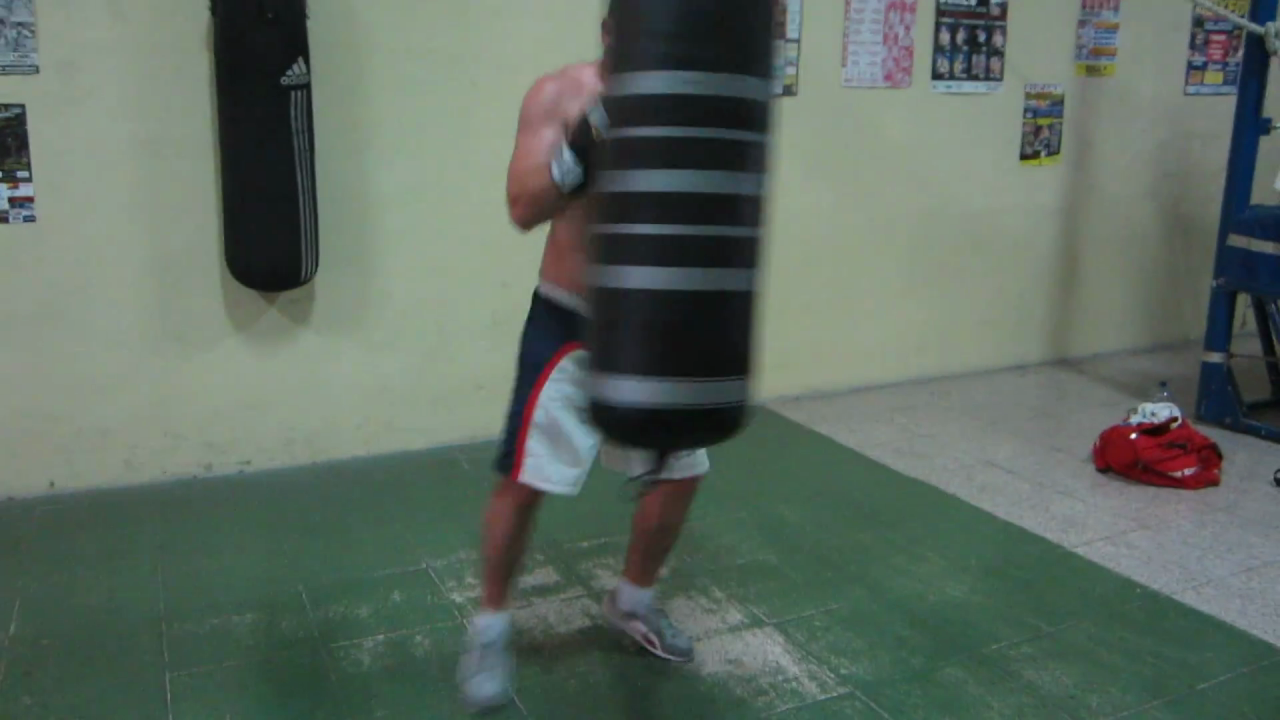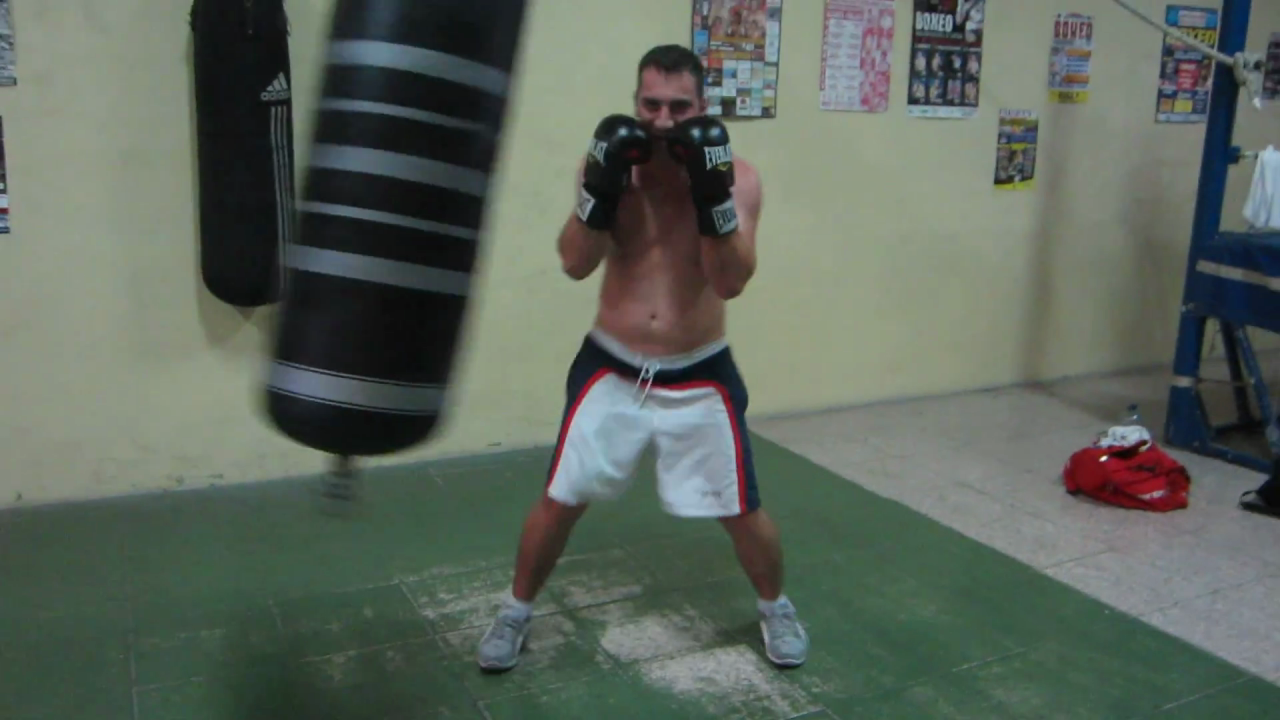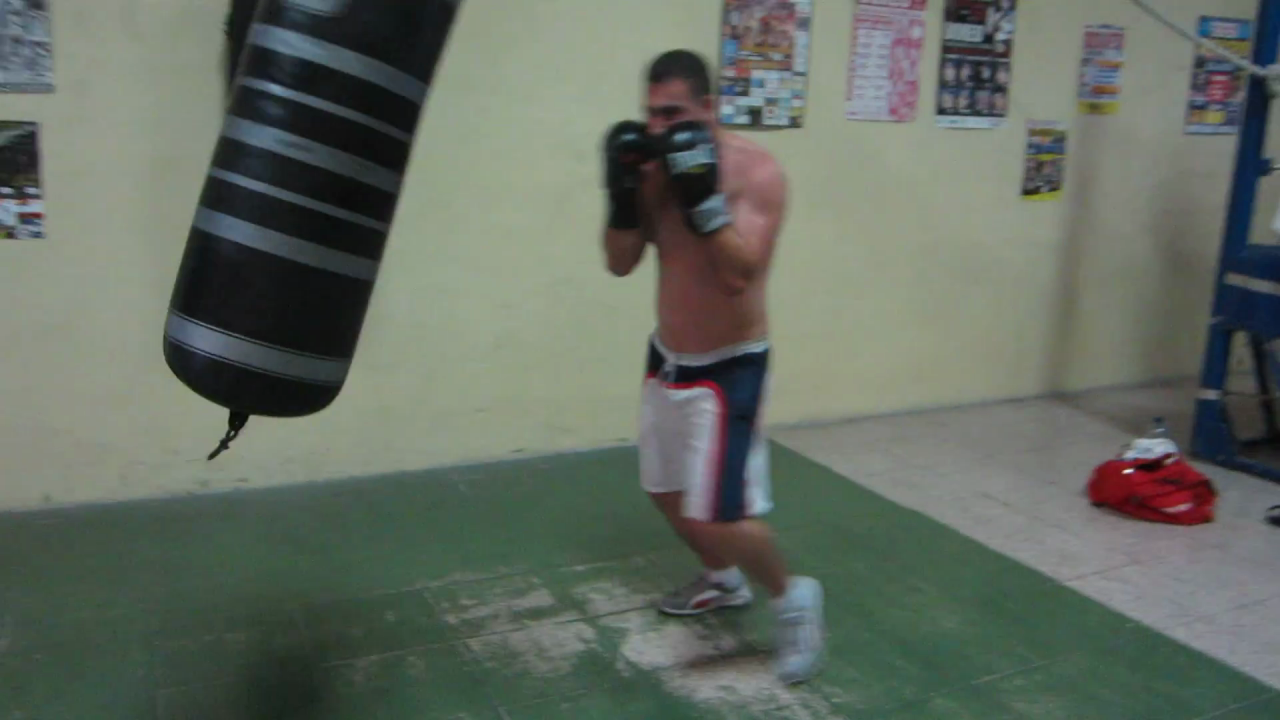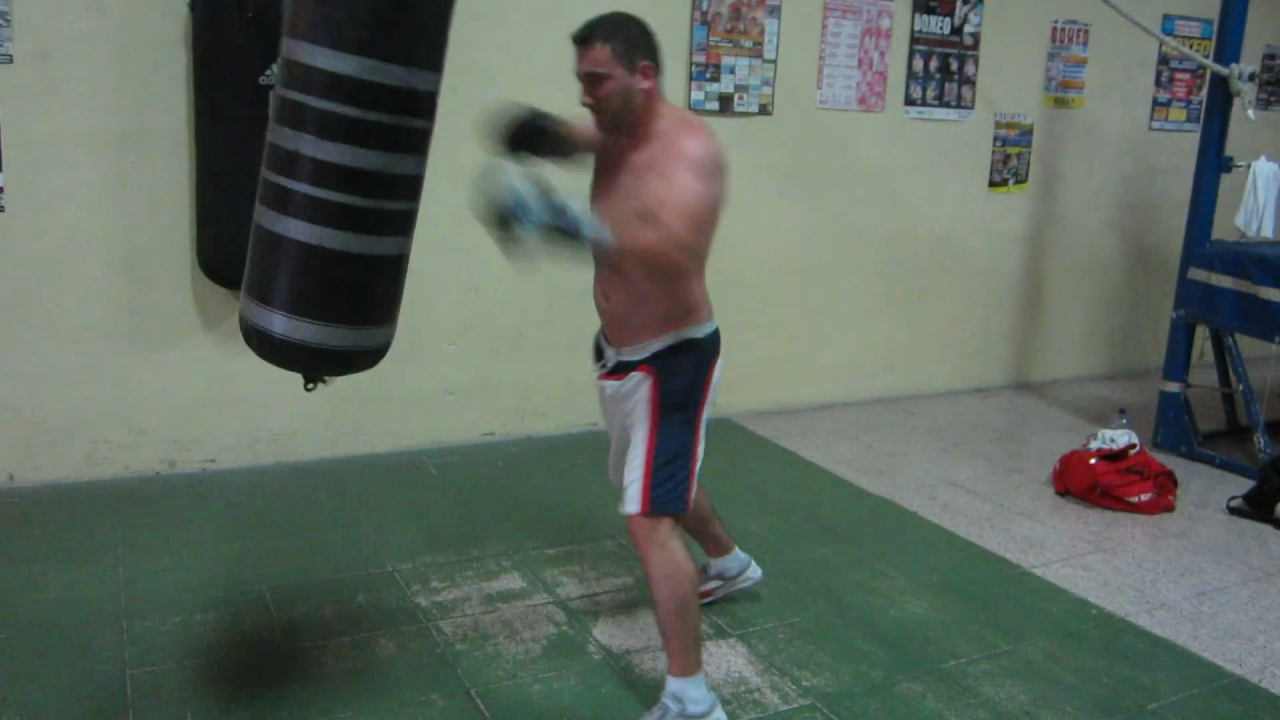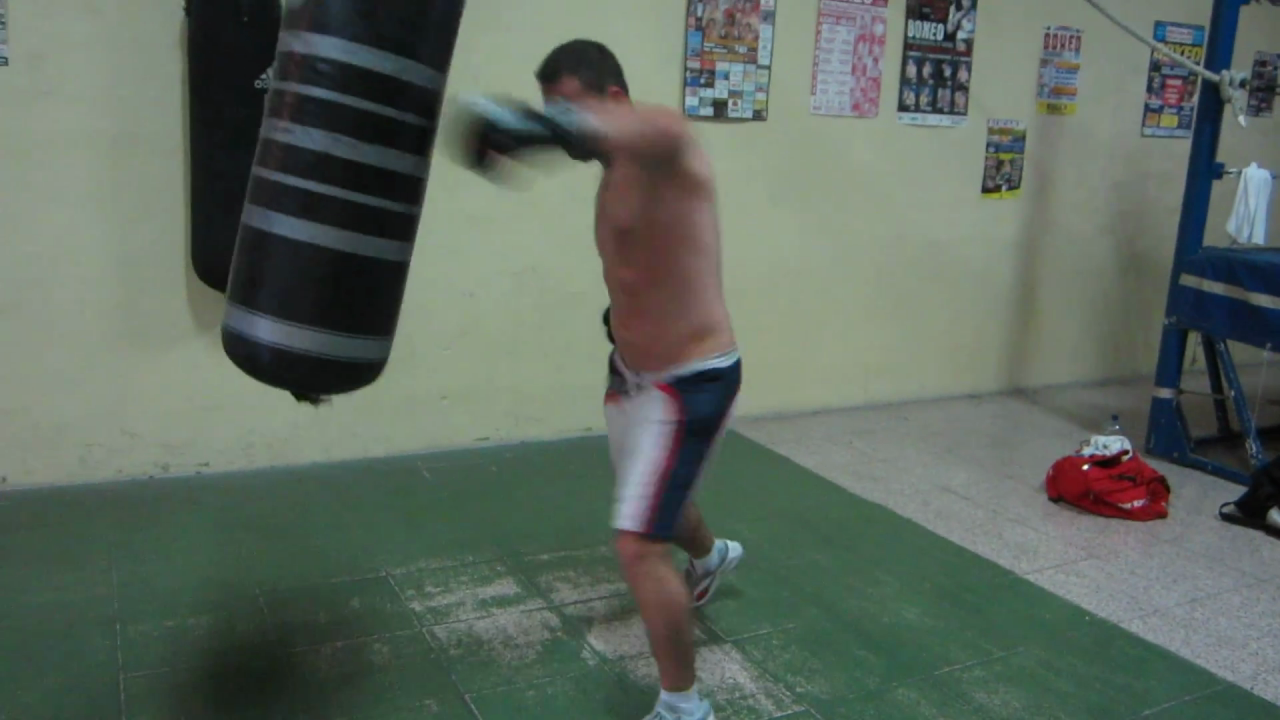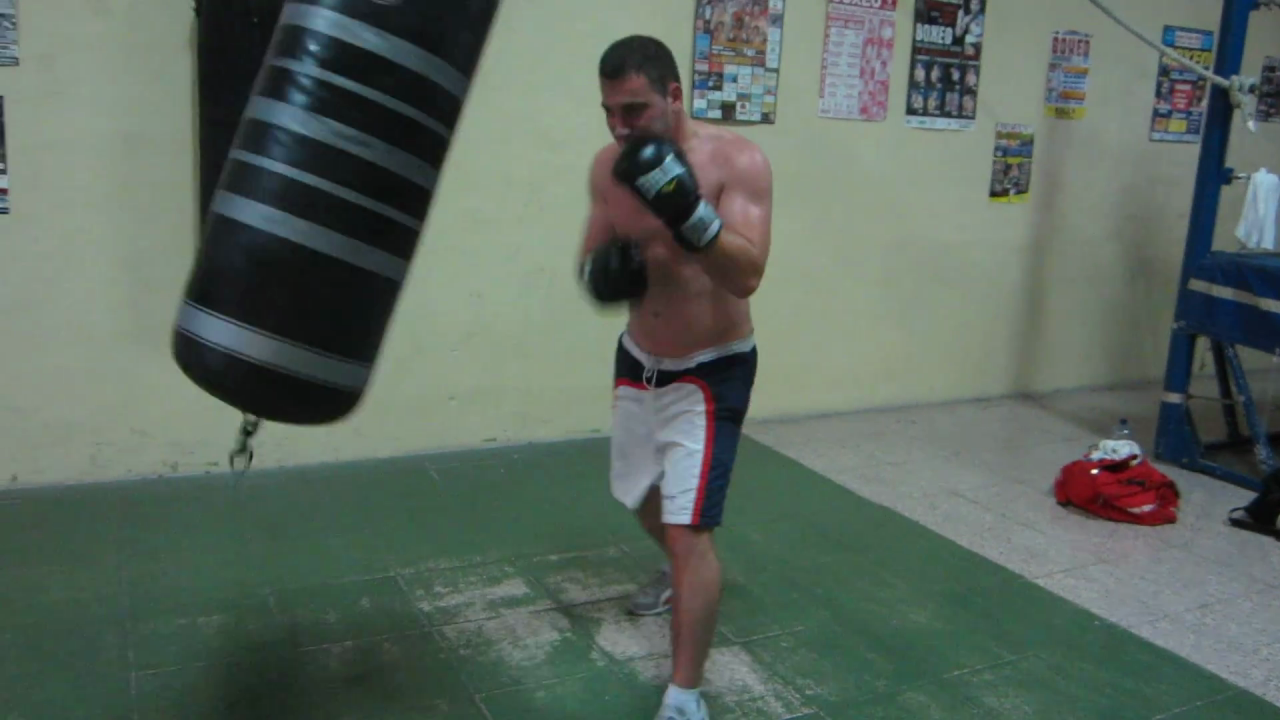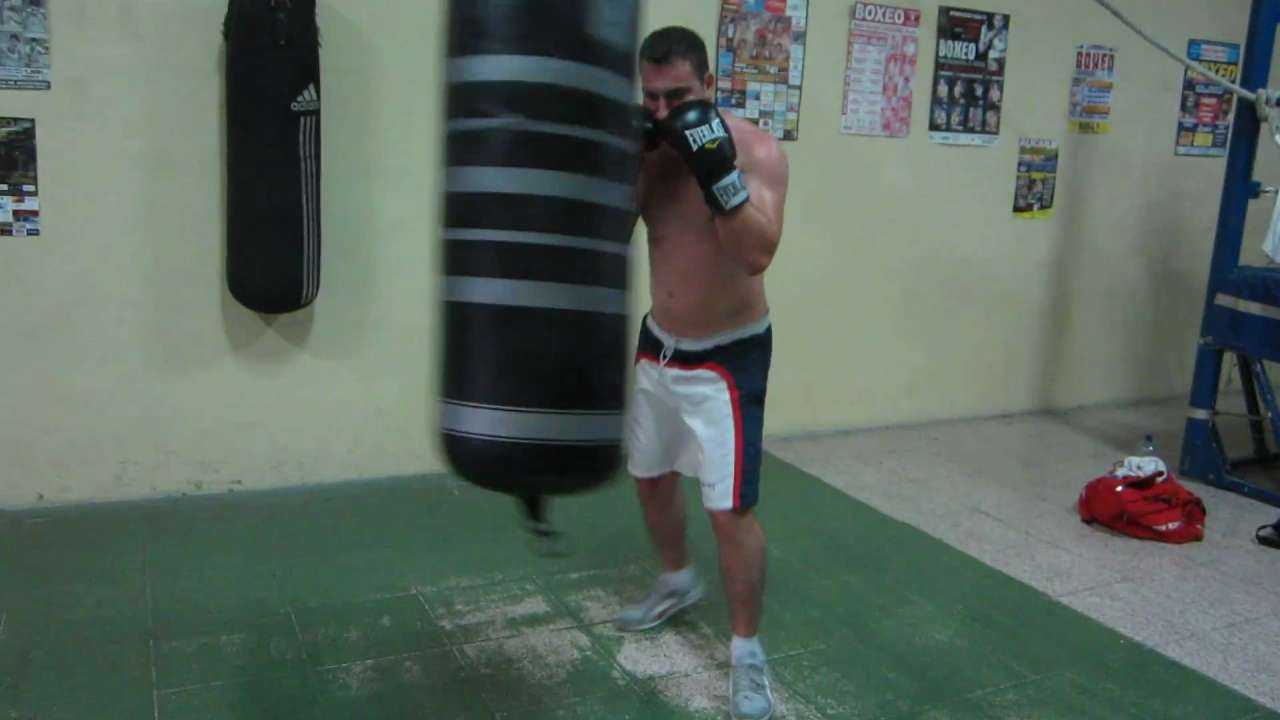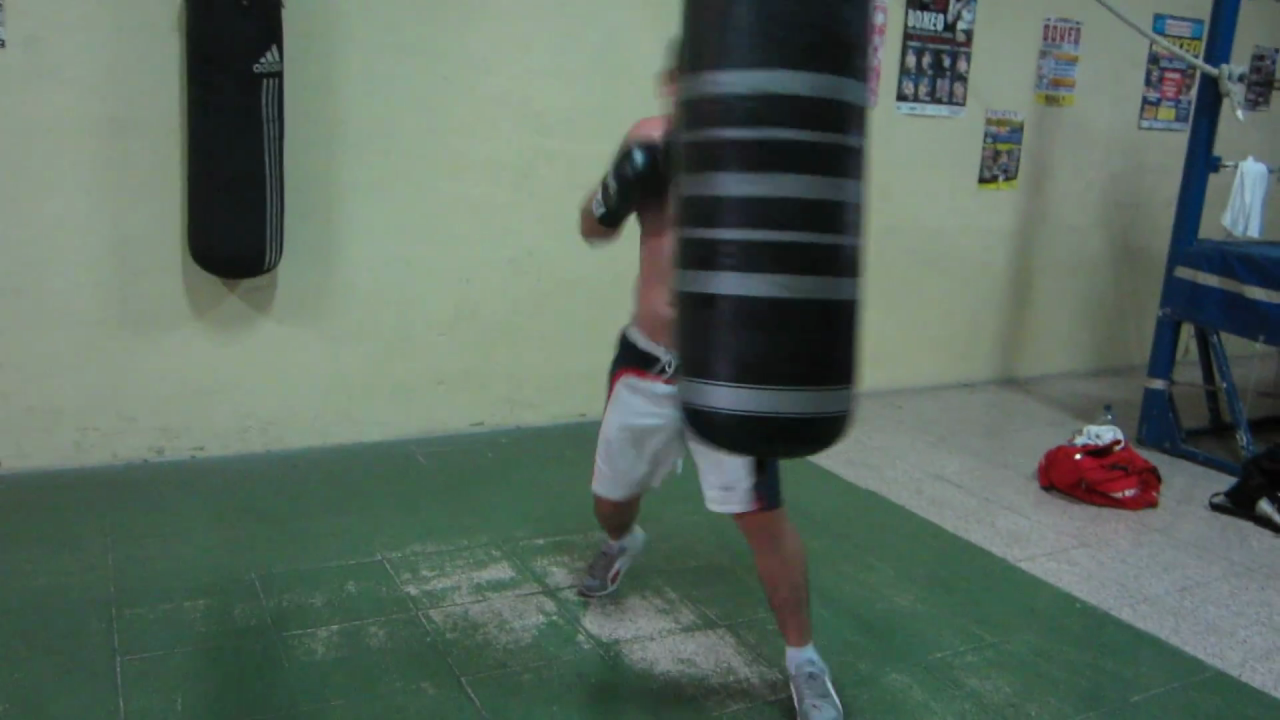
dt=0.4s
person 1, frame 1
right shoulder: (559, 94)
right elbow: (523, 207)
right wrist: (591, 137)
right hip: (568, 323)
left knee: (683, 476)
right knee: (523, 481)
left ankle: (632, 599)
right ankle: (489, 624)
person 1, frame 2
left shoulder: (737, 177)
right shoulder: (609, 160)
left elbow: (731, 282)
right elbow: (576, 264)
left wrist: (714, 193)
right wrist: (600, 185)
left hip: (698, 373)
right hip: (611, 367)
left knee: (744, 513)
right knee: (557, 504)
left ankle: (774, 607)
right ankle: (517, 610)
person 1, frame 3
left shoulder: (757, 170)
right shoulder: (651, 165)
left elbow: (740, 274)
right elbow: (619, 263)
left wrist: (703, 195)
right wrist: (621, 193)
left hip: (729, 370)
right hip: (666, 362)
left knee: (727, 515)
right knee: (665, 492)
left ankle: (791, 596)
right ankle: (723, 580)
person 1, frame 4
left shoulder: (690, 144)
right shoulder: (615, 130)
left elbow: (668, 249)
left wrist: (569, 225)
right wrist: (543, 127)
left hip: (669, 355)
right hip: (619, 350)
left knee: (649, 521)
right knee: (659, 477)
right ankle: (730, 564)
person 1, frame 5
left shoulder: (668, 146)
right shoulder: (626, 167)
left elbow: (655, 128)
left wrist: (534, 123)
left hip: (693, 384)
right hip: (637, 375)
left knee: (636, 548)
right knee: (652, 498)
right ankle: (712, 557)
person 1, frame 6
left shoulder: (739, 160)
right shoulder: (611, 165)
left elbow: (745, 279)
right elbow: (596, 251)
left wrist: (688, 208)
right wrist: (602, 267)
left hip: (713, 371)
right hip: (639, 363)
left knee: (692, 532)
right knee: (640, 496)
right ankle: (680, 572)
person 1, frame 7
left shoulder: (756, 147)
right shoulder: (648, 145)
left elbow: (757, 254)
left wrist: (719, 170)
left hip: (729, 354)
right hip: (661, 344)
left knee: (730, 512)
right knee: (651, 479)
left ankle: (747, 651)
right ankle: (676, 582)
person 1, frame 8
right shoulder: (648, 139)
right elbow: (593, 232)
right wrist: (612, 194)
right hip: (644, 360)
left knee: (758, 515)
right knee: (610, 492)
left ankle: (803, 659)
right ankle: (622, 544)
